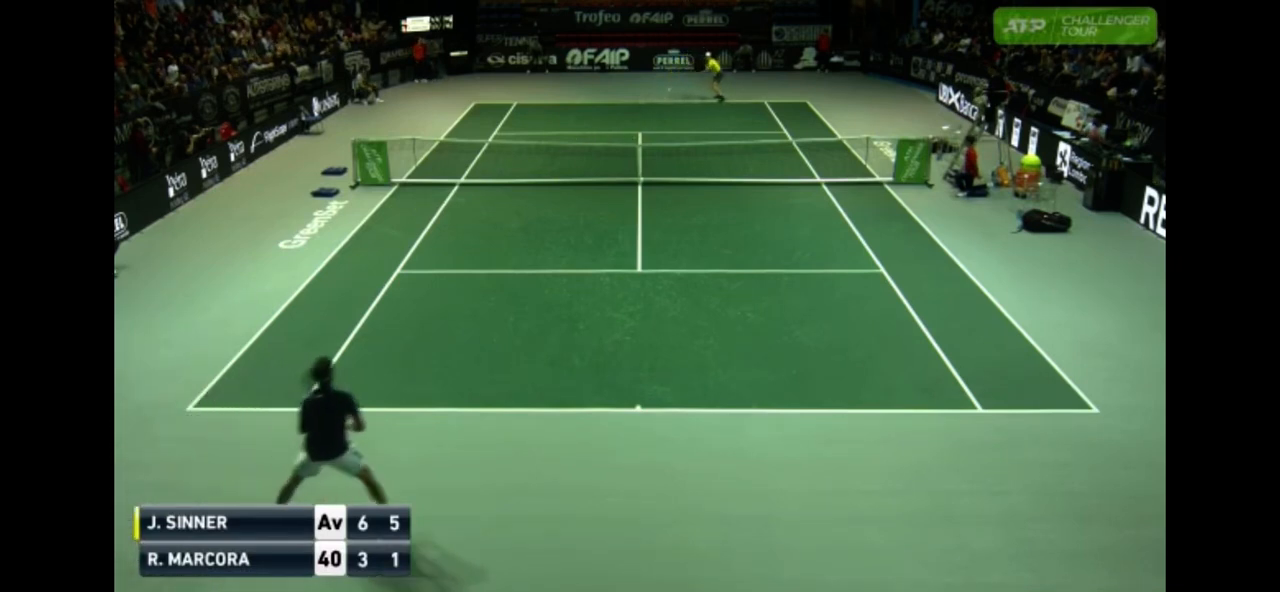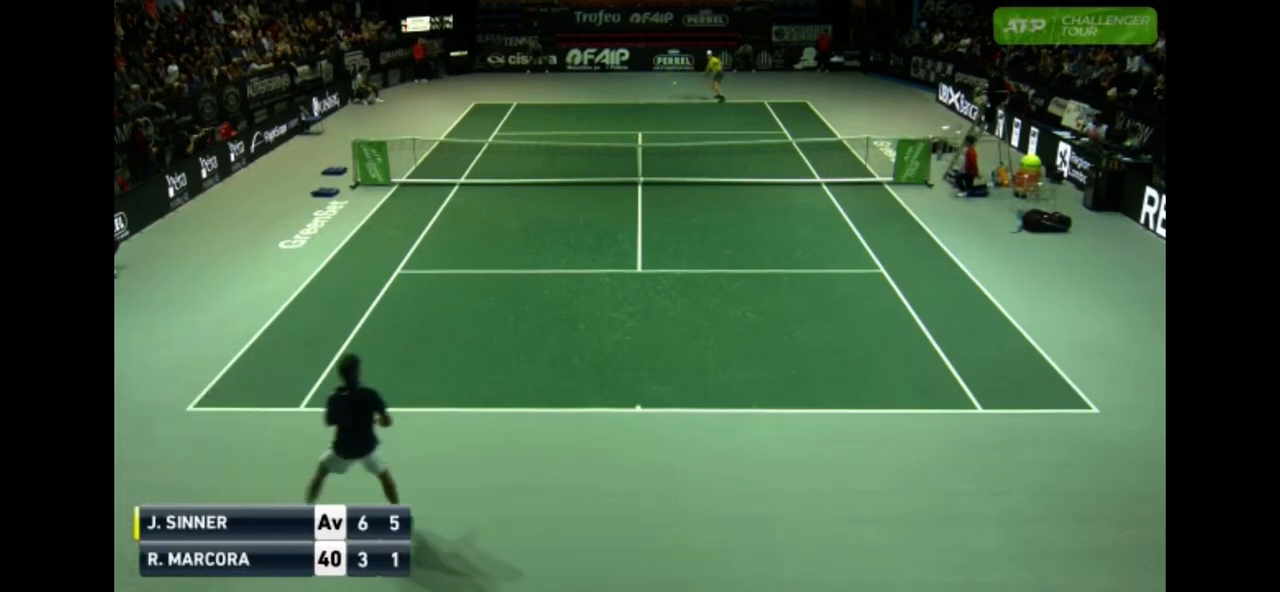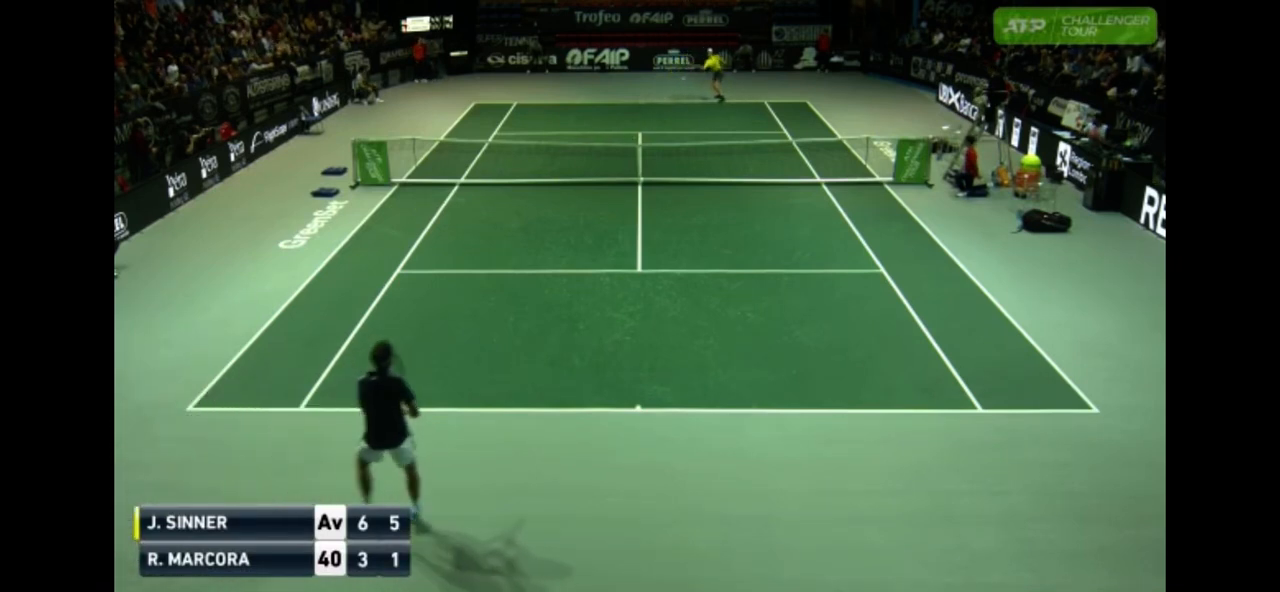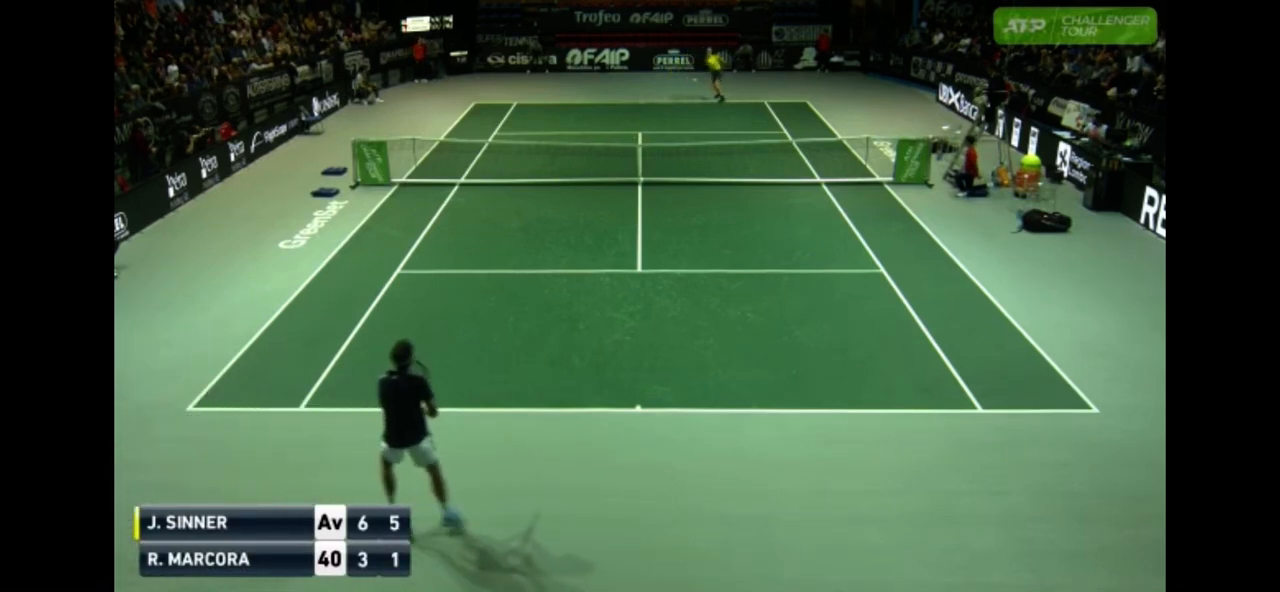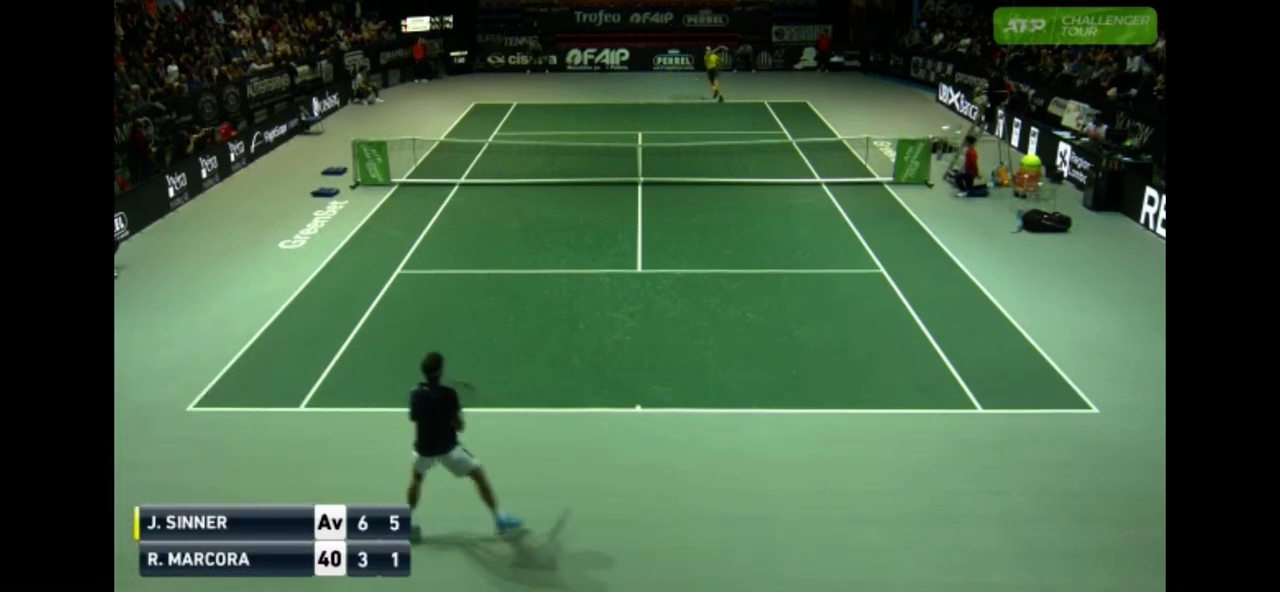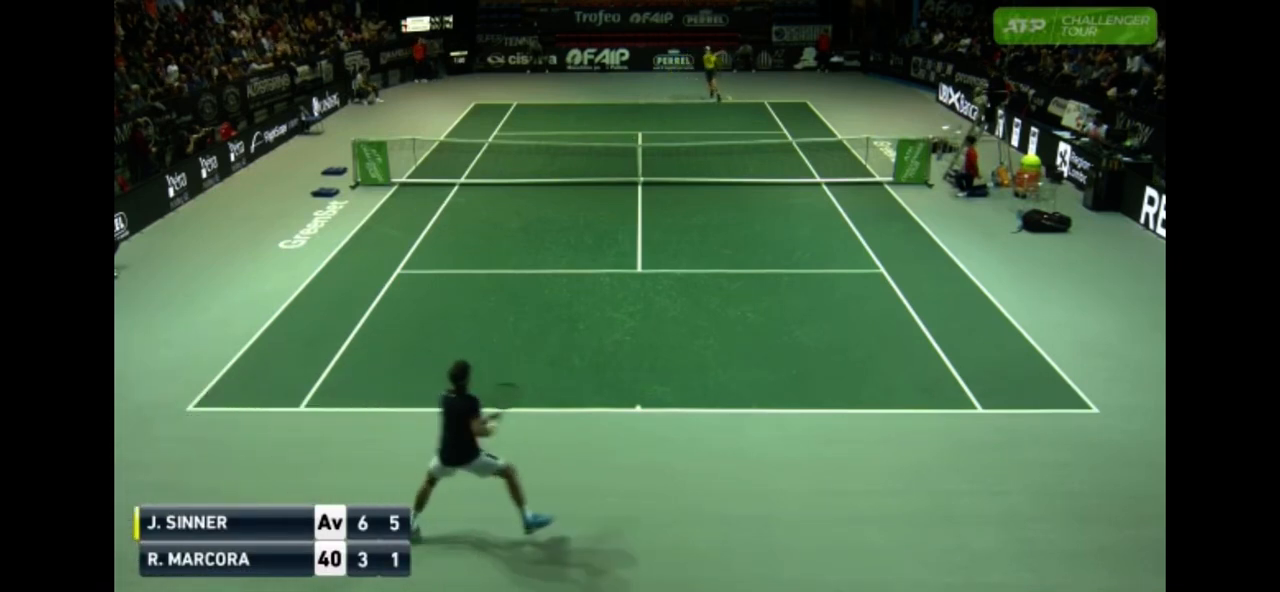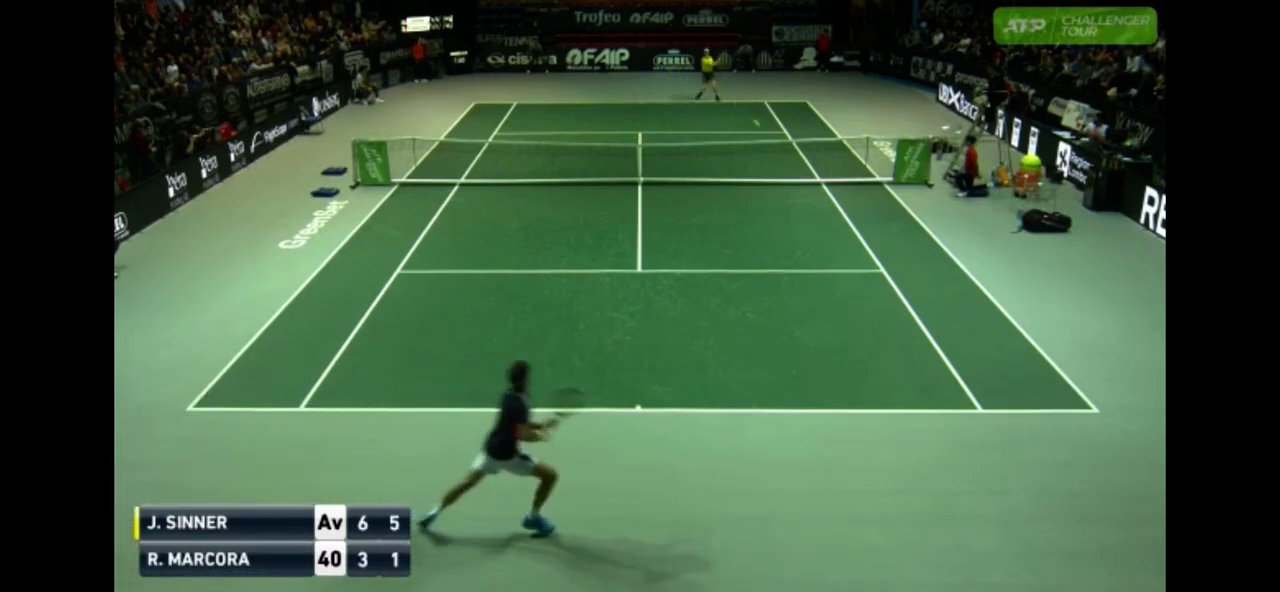
dt=0.1s
person 1, frame 1
left shoulder: (308, 403)
right shoulder: (343, 398)
left elbow: (303, 430)
right elbow: (360, 426)
left hip: (314, 453)
right hip: (338, 451)
left knee: (294, 480)
right knee: (366, 475)
person 1, frame 2
left shoulder: (334, 398)
right shoulder: (370, 395)
left elbow: (329, 422)
right elbow: (386, 422)
left hip: (342, 450)
right hip: (367, 448)
left knee: (320, 471)
right knee: (385, 477)
person 1, frame 3
left shoulder: (363, 383)
right shoulder: (397, 383)
right elbow: (415, 413)
left hip: (374, 439)
right hip: (397, 438)
left knee: (362, 462)
right knee: (411, 469)
right ankle: (416, 511)
person 1, frame 4
left shoulder: (384, 382)
right shoulder: (418, 382)
right elbow: (433, 412)
left hip: (393, 438)
right hip: (417, 437)
left knee: (386, 464)
right knee: (434, 470)
right ankle: (447, 512)
person 1, frame 5
left shoulder: (416, 393)
right shoulder: (448, 394)
right elbow: (458, 425)
right wrist: (458, 420)
left hip: (424, 448)
right hip: (447, 448)
left knee: (417, 476)
right knee: (479, 476)
right ankle: (500, 519)
person 1, frame 6
left shoulder: (446, 398)
right shoulder: (471, 401)
right elbow: (477, 430)
left wrist: (485, 419)
right wrist: (490, 429)
left hip: (446, 456)
right hip: (470, 455)
left knee: (429, 481)
right knee: (509, 472)
left ankle: (414, 522)
right ankle: (527, 518)
person 1, frame 7
left shoulder: (509, 396)
right shoulder: (520, 402)
right elbow: (522, 434)
left wrist: (541, 425)
right wrist: (540, 436)
left hip: (491, 449)
right hip: (506, 453)
left knee: (470, 480)
right knee: (550, 475)
left ankle: (434, 513)
right ankle: (534, 517)
